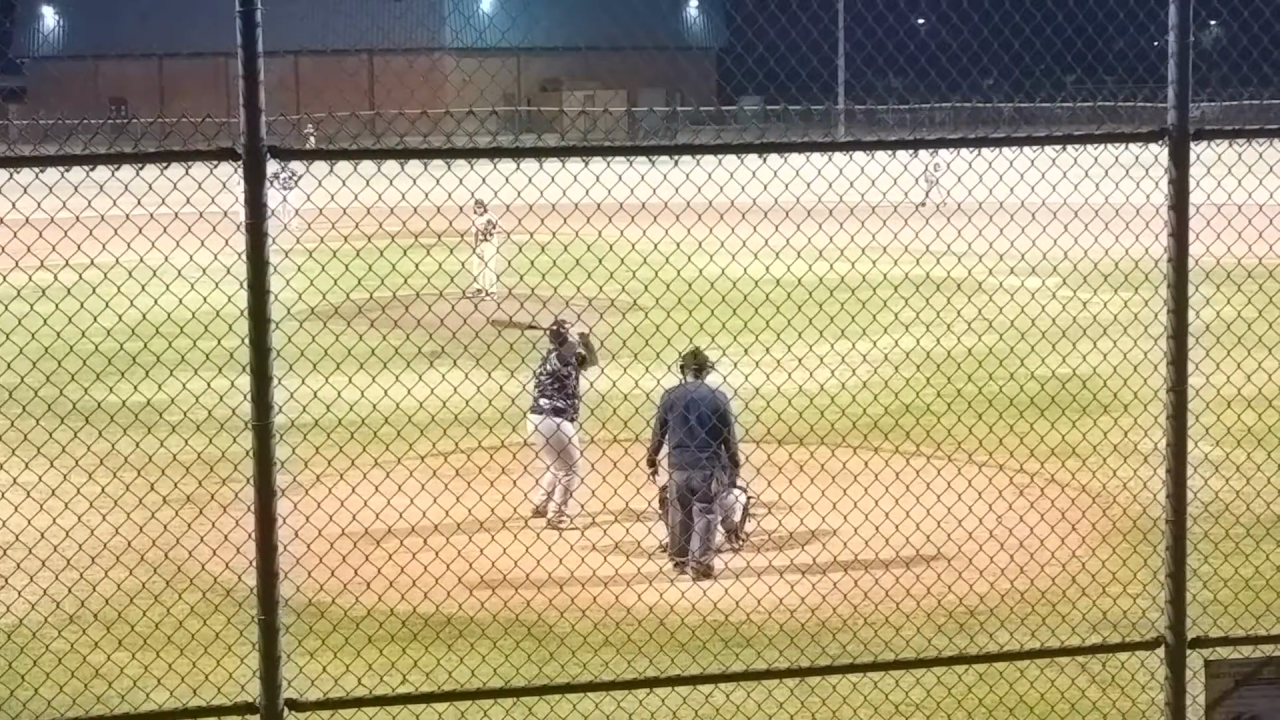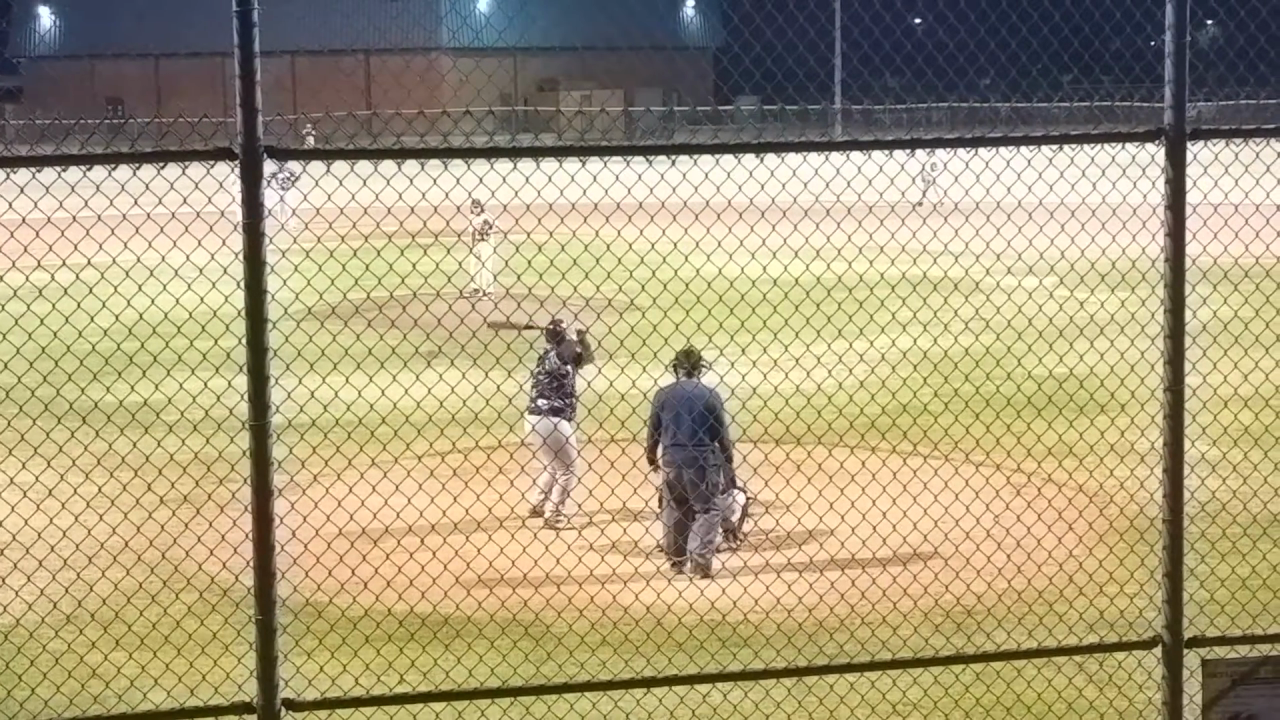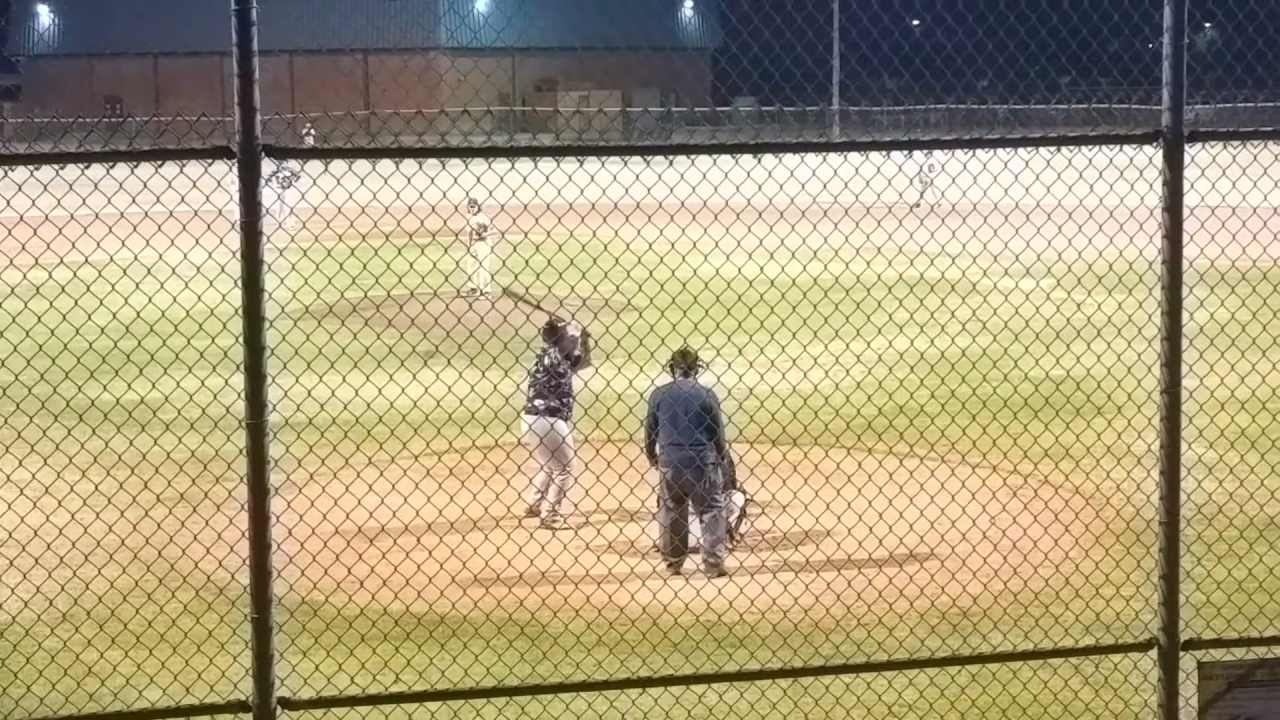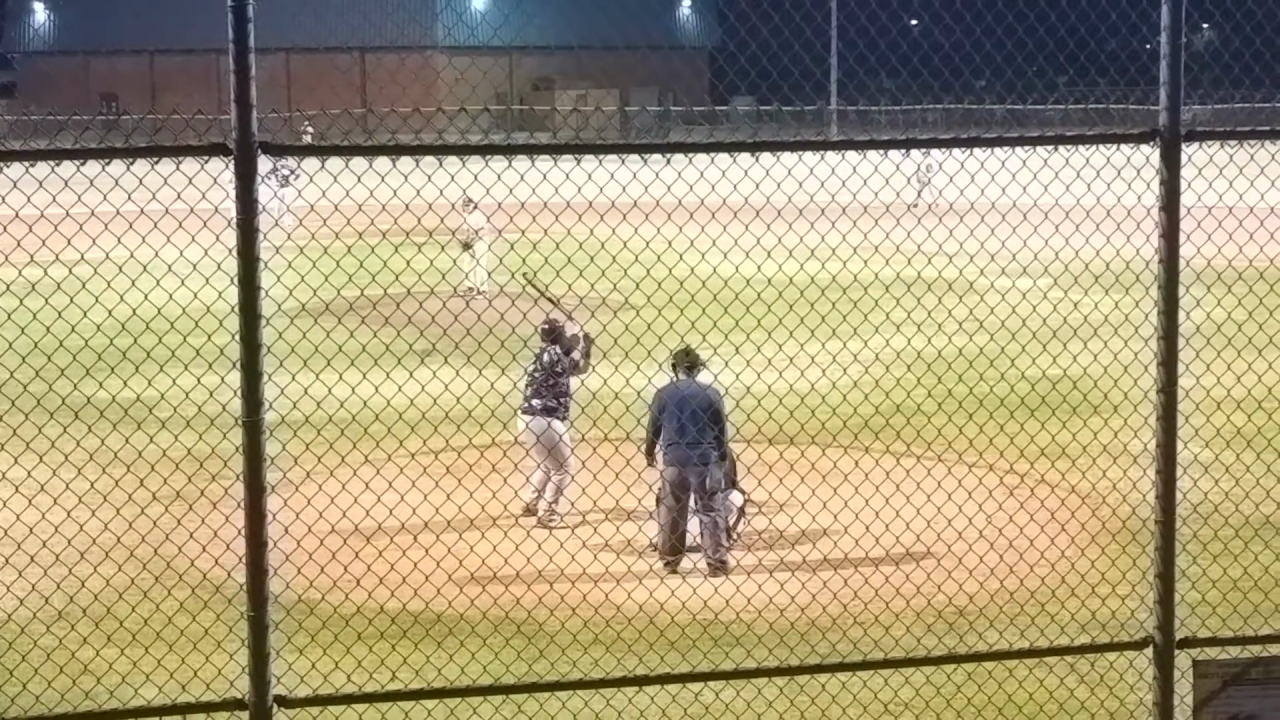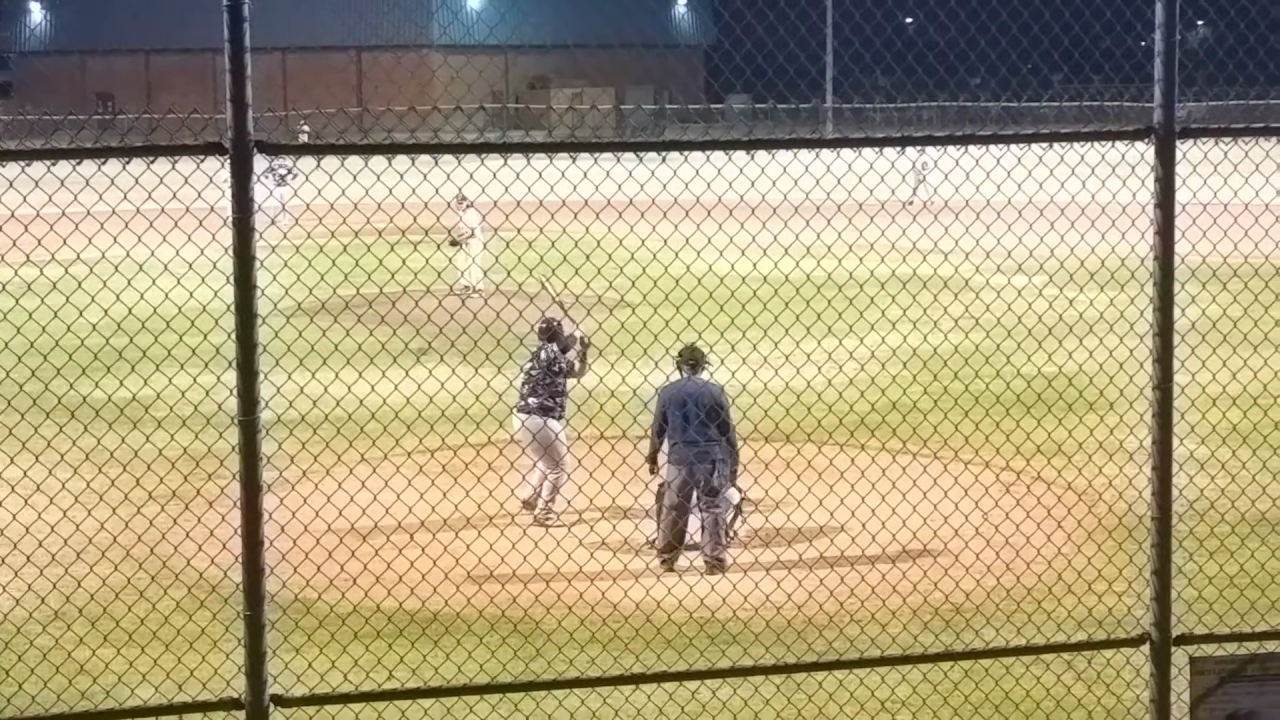
dt=0.2s
person 1, frame 1
left shoulder: (670, 396)
right shoulder: (717, 397)
left elbow: (659, 433)
right elbow: (728, 437)
left wrist: (652, 459)
right wrist: (734, 465)
left hip: (679, 465)
right hip: (709, 465)
left knee: (678, 514)
right knee: (706, 516)
left ankle: (680, 560)
right ankle: (700, 566)
person 1, frame 2
left shoulder: (663, 394)
right shoulder: (710, 395)
left elbow: (653, 432)
right elbow: (722, 435)
left wrist: (651, 457)
right wrist: (729, 463)
left hip: (672, 462)
right hip: (703, 462)
left knee: (674, 513)
right knee: (709, 512)
left ankle: (677, 560)
right ankle: (700, 560)
person 1, frame 3
left shoulder: (660, 394)
right shoulder: (707, 395)
left elbow: (650, 431)
right elbow: (718, 434)
left wrist: (651, 455)
right wrist: (722, 459)
left hip: (670, 462)
right hip: (702, 462)
left knee: (671, 513)
right knee: (712, 512)
left ankle: (673, 561)
right ankle: (714, 563)
person 1, frame 4
left shoulder: (664, 394)
right shoulder: (711, 393)
left elbow: (653, 430)
right elbow: (721, 432)
left wrist: (649, 453)
right wrist: (722, 459)
left hip: (674, 461)
right hip: (706, 461)
left knee: (672, 513)
right knee: (712, 513)
left ankle: (670, 561)
right ankle: (716, 563)
person 1, frame 5
left shoulder: (668, 391)
right shoulder: (715, 391)
left elbow: (658, 429)
right elbow: (727, 428)
left wrist: (652, 456)
right wrist: (734, 455)
left hip: (679, 459)
right hip: (711, 459)
left knee: (673, 511)
right knee: (713, 511)
left ankle: (666, 559)
right ankle: (714, 561)
person 2, frame 1
left shoulder: (568, 357)
right shoulder: (552, 358)
left elbow: (592, 360)
right elbow: (565, 357)
left wrist: (585, 341)
right wrist: (573, 340)
left hip: (551, 421)
right hip: (551, 421)
left knee: (556, 466)
right knee: (570, 468)
left ankle: (542, 506)
right ankle: (558, 516)
person 2, frame 2
left shoulder: (563, 357)
right shoulder: (549, 358)
left elbow: (588, 358)
right elbow: (566, 354)
left wrist: (582, 338)
right wrist: (571, 338)
left hip: (543, 421)
right hip: (549, 421)
left knee: (552, 465)
right knee: (568, 468)
left ankle: (538, 506)
right ankle: (555, 515)
person 2, frame 3
left shoulder: (558, 357)
right shoulder: (549, 356)
left elbow: (583, 361)
right elbow: (566, 351)
right wrist: (572, 335)
left hip: (539, 420)
right hip: (547, 421)
left knee: (549, 465)
right knee: (564, 468)
left ankle: (535, 506)
right ankle: (551, 515)
person 2, frame 4
left shoulder: (559, 358)
right shoulder: (548, 355)
left elbow: (581, 368)
right elbow: (569, 346)
left wrist: (587, 347)
right wrist: (577, 333)
left hip: (535, 420)
right hip: (543, 420)
left knee: (547, 464)
right knee: (562, 467)
left ankle: (531, 504)
right ankle: (548, 514)
person 2, frame 5
left shoulder: (557, 358)
right shoulder: (546, 352)
left elbow: (578, 372)
right elbow: (566, 344)
left wrist: (583, 351)
right wrist: (576, 336)
left hip: (530, 418)
right hip: (539, 419)
left knee: (546, 462)
right knee: (558, 466)
left ankle: (531, 498)
right ankle: (544, 513)
